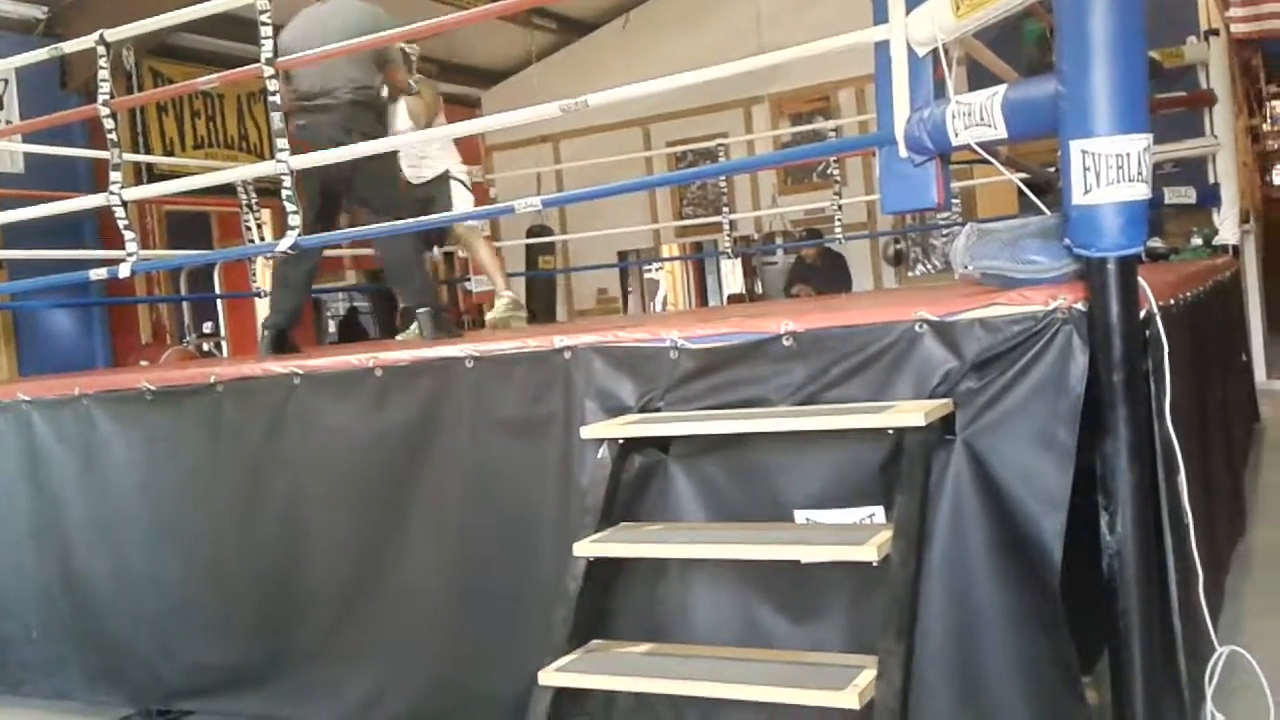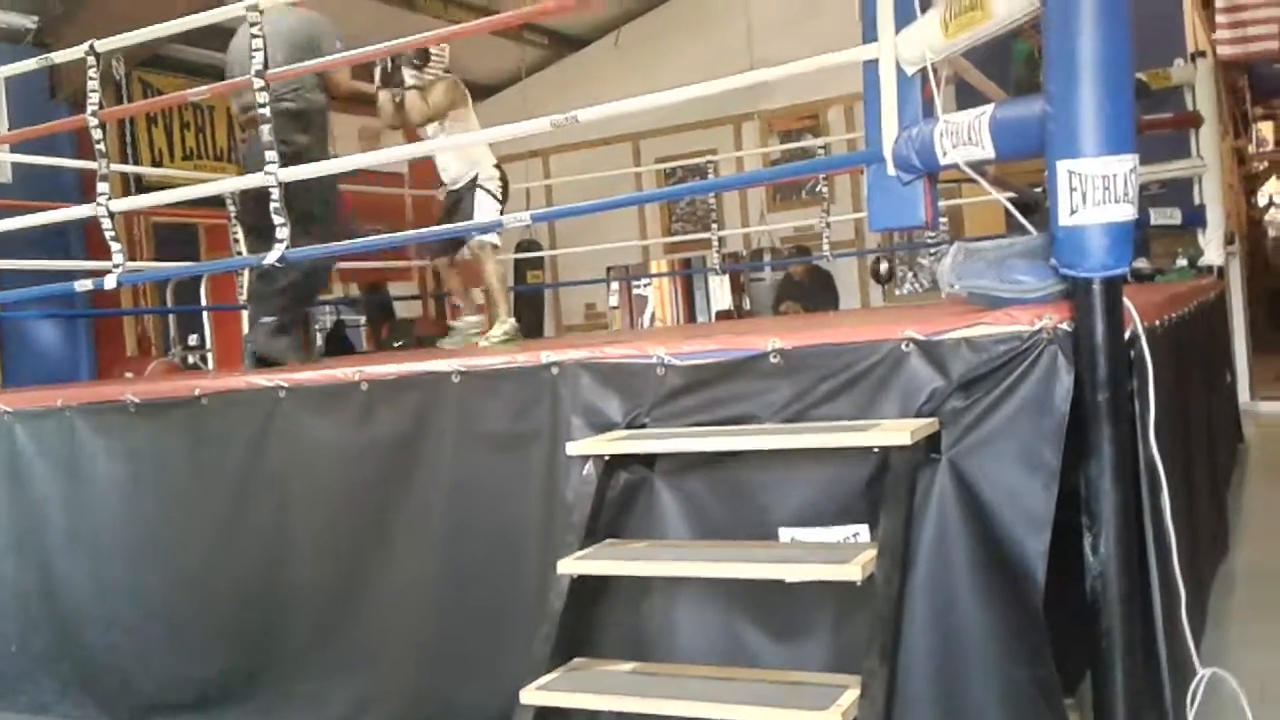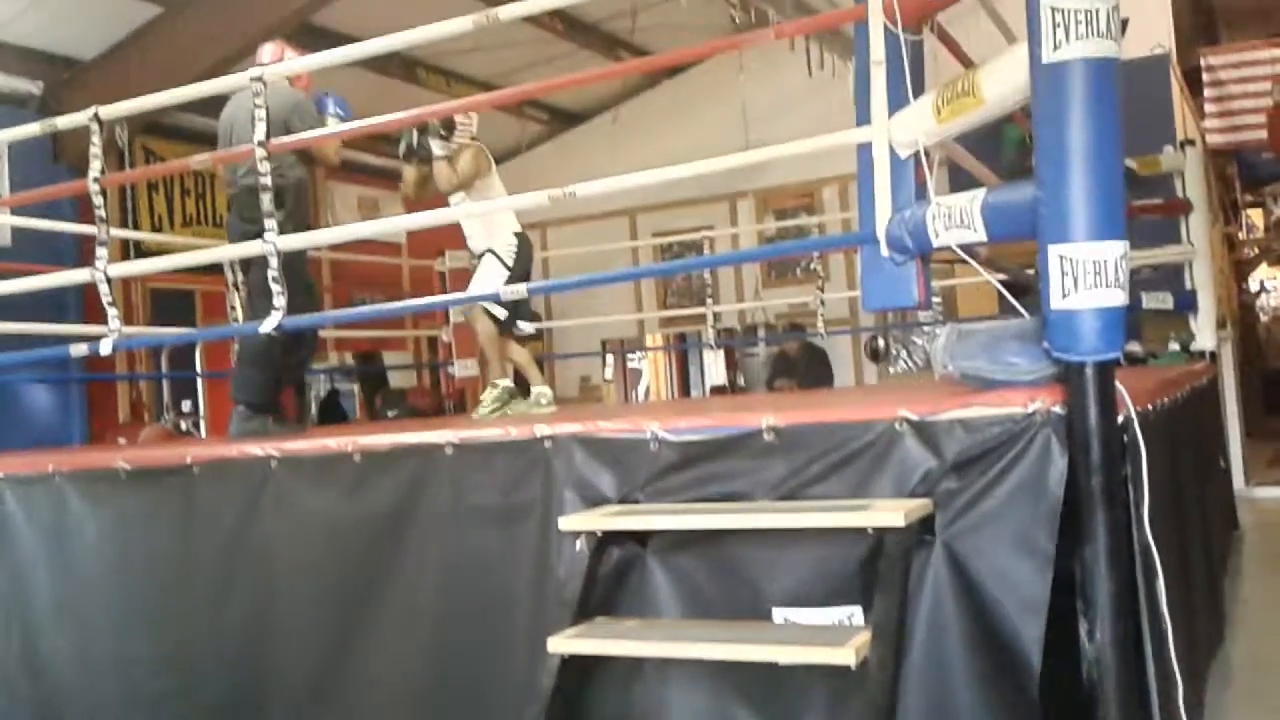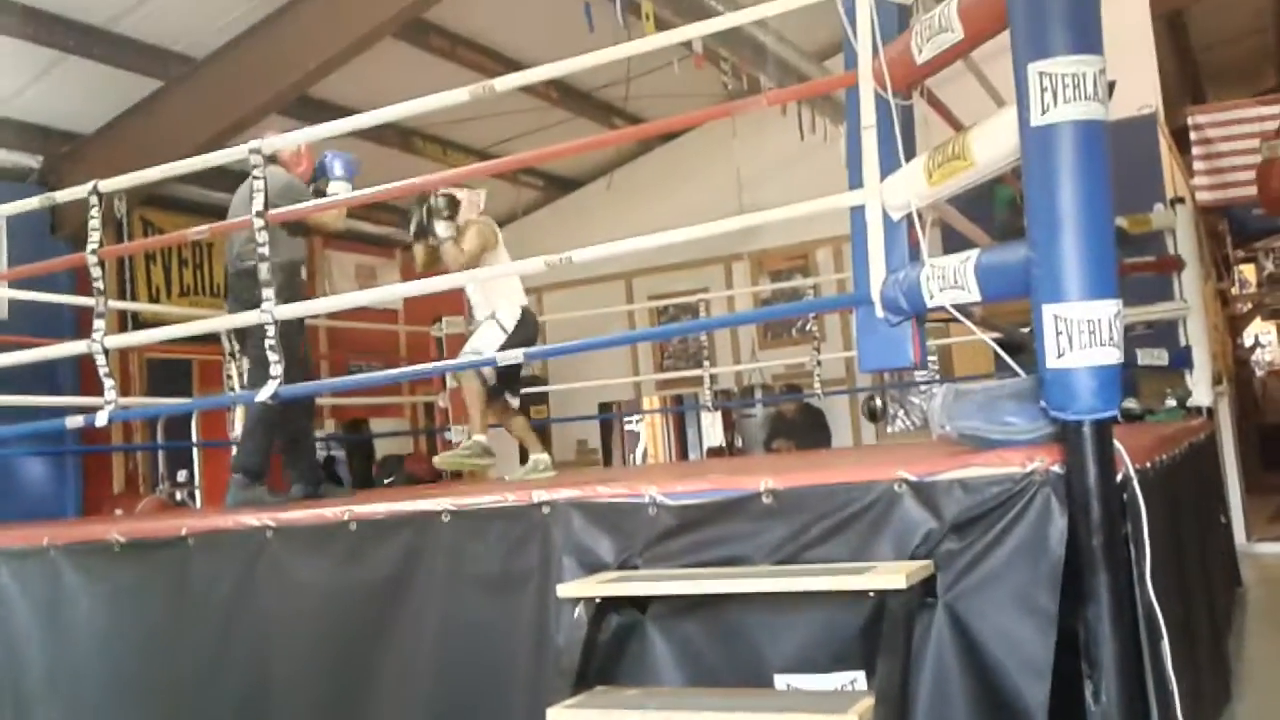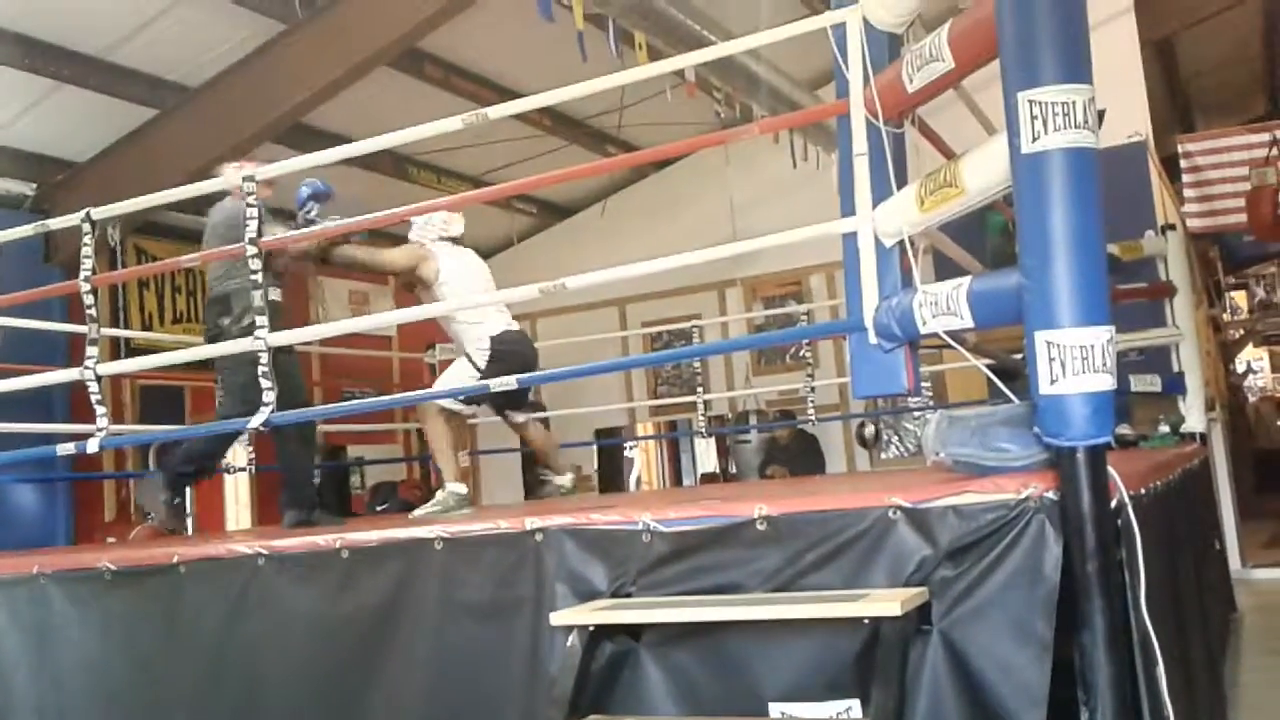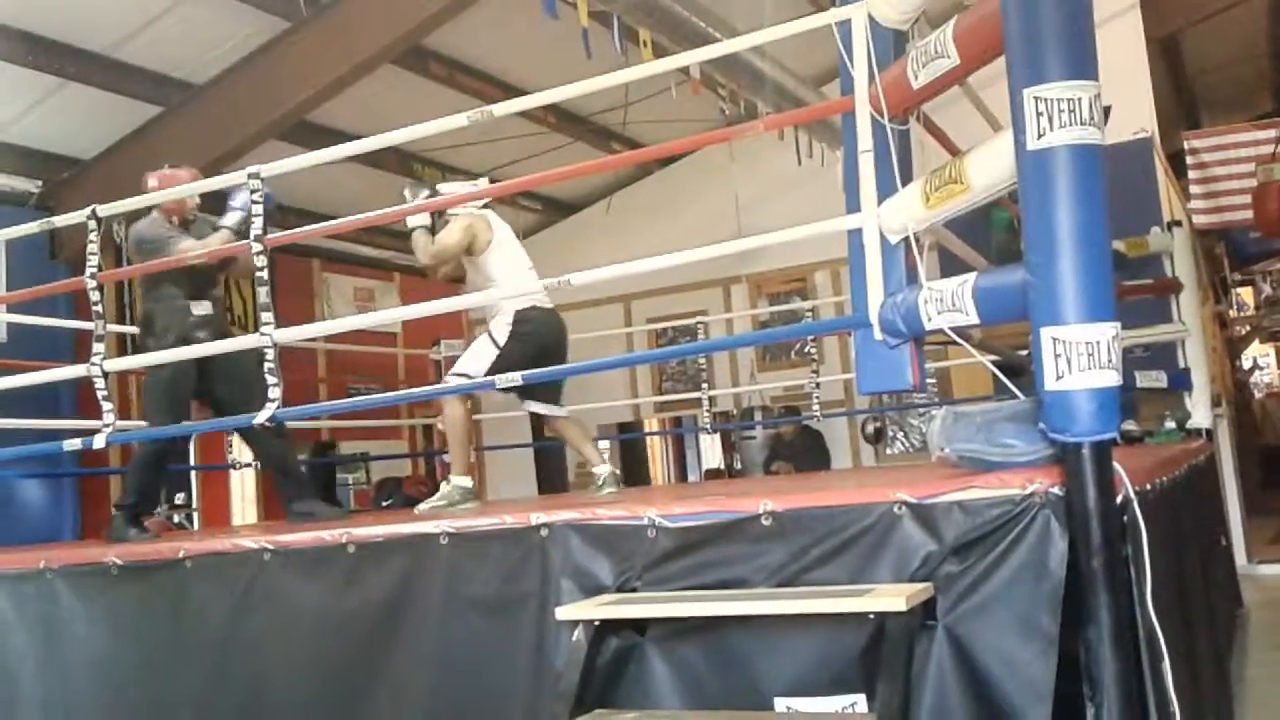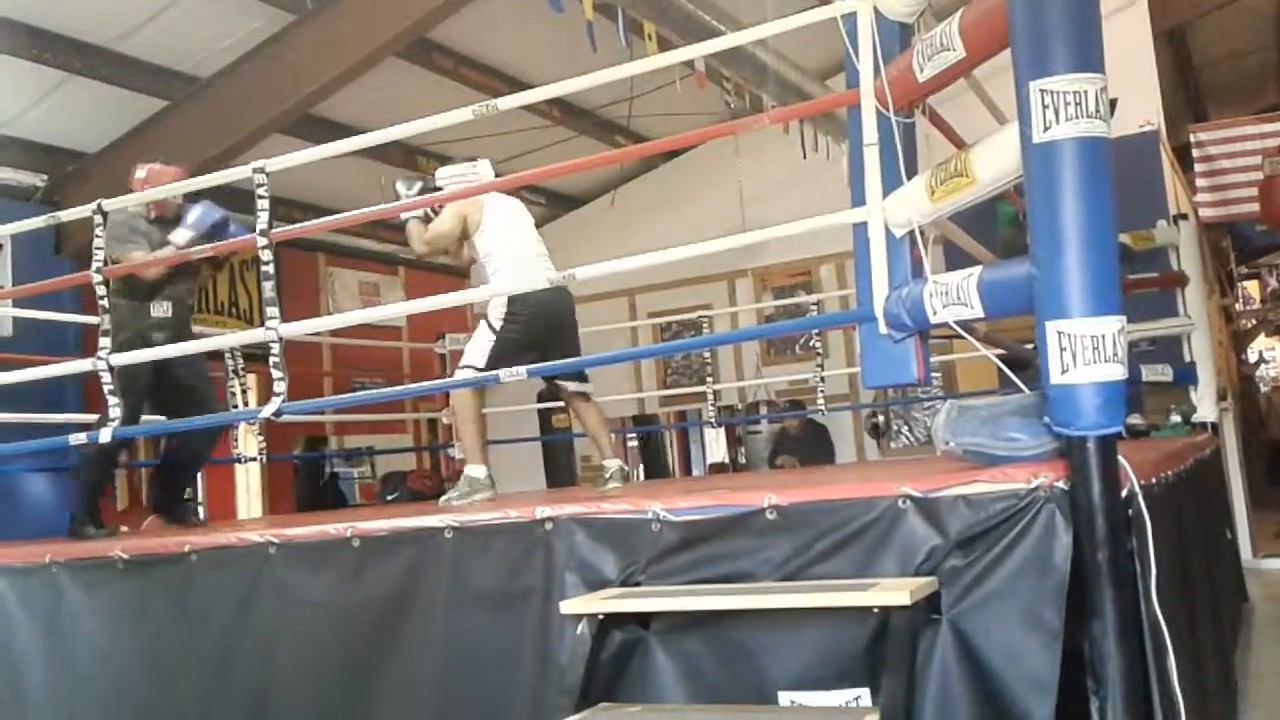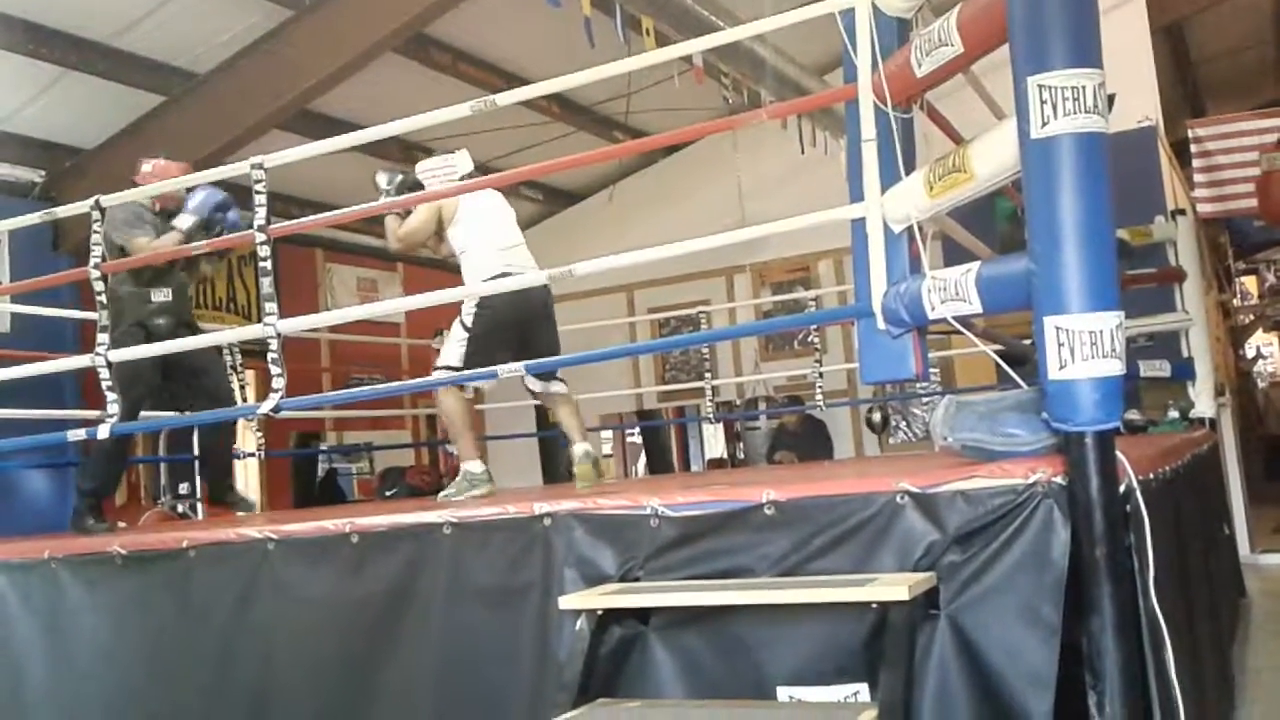
dt=0.3s
person 1, frame 1
left shoulder: (292, 30)
left elbow: (286, 93)
right elbow: (399, 83)
left hip: (309, 136)
right hip: (357, 130)
left knee: (306, 235)
right knee: (388, 223)
left ankle: (276, 330)
right ankle: (425, 312)
person 1, frame 2
left shoulder: (240, 37)
right shoulder: (308, 20)
left elbow: (236, 105)
right elbow: (341, 84)
left hip: (254, 148)
right hip: (295, 140)
left knee: (266, 245)
right knee: (321, 235)
left ankle: (262, 340)
right ankle: (277, 325)
person 1, frame 3
left shoulder: (232, 105)
right shoulder: (292, 98)
left elbow: (225, 172)
right elbow: (329, 157)
right wrist: (334, 122)
left hip: (243, 218)
right hip: (277, 216)
left knee: (302, 310)
right knee: (270, 314)
left ankle: (265, 403)
right ankle: (249, 412)
person 1, frame 4
left shoulder: (254, 187)
right shoulder: (281, 182)
right elbow: (331, 222)
left wrist: (319, 190)
right wrist: (340, 183)
left hip: (272, 301)
right hip: (267, 298)
right knee: (268, 387)
left ankle: (307, 480)
right ankle: (247, 482)
person 1, frame 5
left shoulder: (247, 217)
right shoulder: (231, 210)
left elbow: (281, 261)
right elbow: (290, 245)
right hip: (239, 326)
left knee: (296, 414)
right knee: (239, 412)
left ankle: (300, 506)
right ankle: (163, 483)
person 1, frame 6
left shoulder: (199, 228)
right shoulder: (145, 232)
left elbow: (243, 260)
right elbow: (200, 256)
left wrist: (245, 218)
right wrist: (235, 217)
left hip: (213, 341)
right hip: (171, 345)
left knee: (258, 412)
right knee: (164, 431)
left ankle: (298, 499)
right ankle: (127, 517)
person 1, frame 7
left shoulder: (173, 227)
right shoulder: (122, 223)
right elbow: (148, 270)
right wrist: (188, 233)
left hip: (175, 340)
right hip: (133, 340)
left knee: (202, 419)
right knee: (117, 425)
left ankle: (169, 499)
right ankle: (84, 516)
person 1, frame 8
left shoulder: (178, 222)
right shoulder: (123, 213)
left elbow: (202, 269)
right elbow: (154, 254)
left wrist: (224, 234)
right wrist: (191, 218)
left hip: (179, 329)
right hip: (135, 330)
left knee: (219, 402)
right knee: (123, 415)
left ankle: (221, 490)
right ankle: (87, 507)
person 2, frame 1
left shoulder: (422, 87)
left elbow: (423, 119)
left hip: (444, 174)
right hip: (415, 184)
left knee: (465, 230)
left ankle: (506, 298)
person 2, frame 2
left shoulder: (447, 85)
right shoulder: (421, 90)
left elbow: (419, 117)
right elbow: (391, 120)
left wrist: (409, 76)
right wrist: (384, 82)
left hip: (482, 177)
right hip: (459, 186)
left knee: (479, 245)
right knee: (440, 254)
left ankle: (506, 323)
right ankle: (468, 319)
person 2, frame 3
left shoulder: (471, 152)
right shoulder: (449, 159)
left elbow: (448, 186)
right elbow: (412, 190)
left wrist: (437, 146)
right wrist: (410, 152)
left hip: (507, 245)
right hip: (491, 251)
left knee: (478, 310)
right knee: (503, 332)
left ankle: (501, 385)
right ankle: (541, 393)
person 2, frame 4
left shoulder: (479, 226)
right shoulder: (463, 234)
left elbow: (457, 263)
right elbow: (422, 266)
left wrist: (444, 226)
right wrist: (419, 229)
left hip: (512, 318)
right hip: (505, 322)
left knee: (468, 367)
right knee: (500, 403)
left ankle: (478, 443)
right ankle: (540, 459)
person 2, frame 5
left shoulder: (423, 255)
right shoulder: (469, 257)
left elbow: (369, 256)
left wrist: (327, 250)
right wrist: (415, 280)
left hip: (492, 348)
right hip: (520, 345)
left knee: (433, 408)
right knee: (519, 418)
left ankle: (454, 491)
right ankle: (559, 478)
person 2, frame 6
left shoulder: (468, 220)
right shoulder: (489, 225)
left elbow: (429, 258)
right elbow: (443, 269)
left wrist: (417, 221)
right wrist: (427, 225)
left hip: (521, 320)
right hip: (547, 321)
left knee: (453, 391)
right knee: (550, 411)
left ankle: (460, 484)
right ankle: (605, 474)
person 2, frame 7
left shoulder: (463, 204)
right shoulder: (511, 203)
left elbow: (424, 246)
right elbow: (465, 255)
left wrist: (412, 212)
right wrist: (431, 215)
left hip: (520, 301)
right hip: (557, 297)
left knee: (466, 383)
right knee: (575, 390)
left ankle: (476, 475)
right ankle: (614, 468)
person 2, frame 8
left shoulder: (442, 199)
right shoulder: (494, 197)
left elbow: (399, 241)
left wrist: (391, 206)
right wrist: (412, 210)
left hip: (494, 294)
right hip: (535, 291)
left knee: (448, 382)
right knee: (549, 386)
left ankle: (474, 472)
right ankle: (582, 451)
